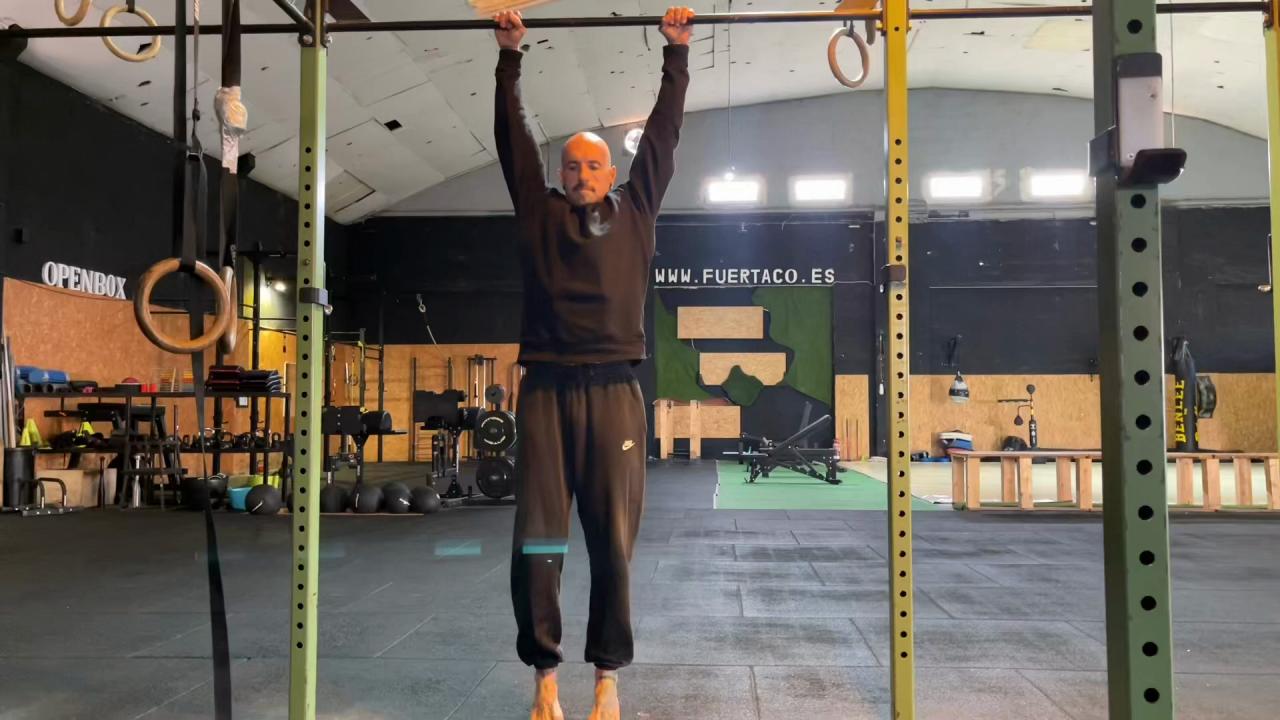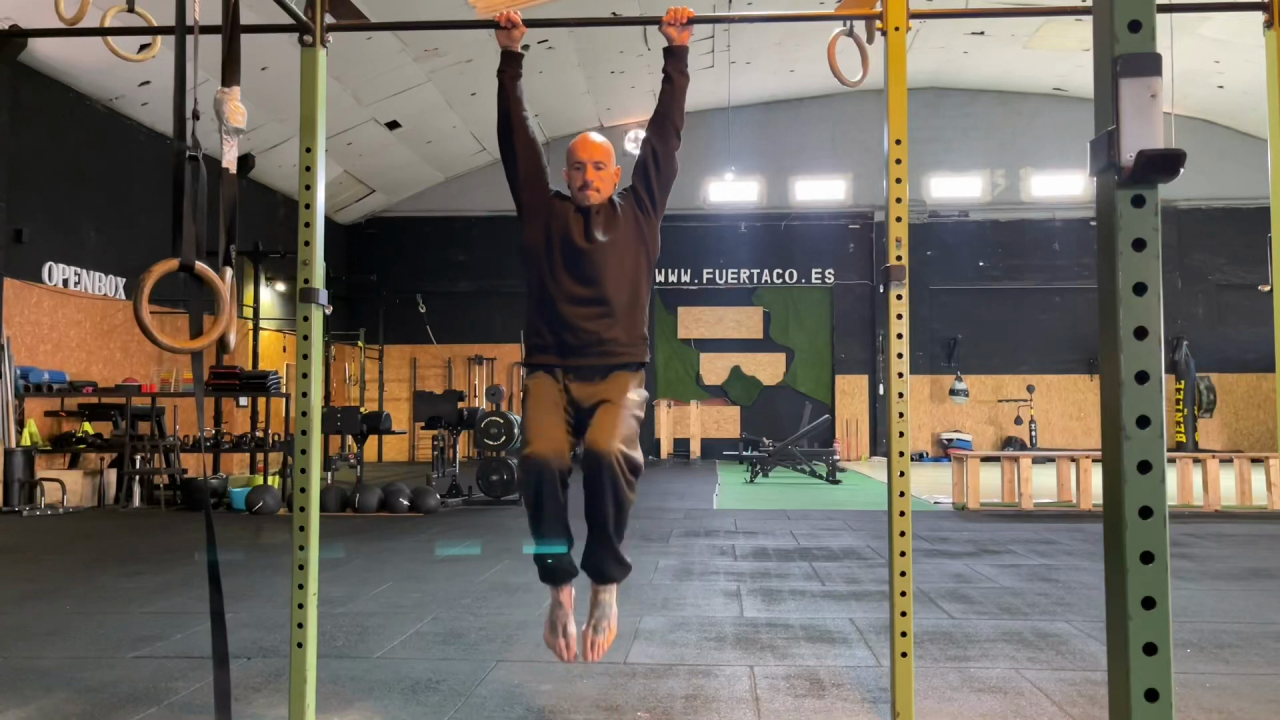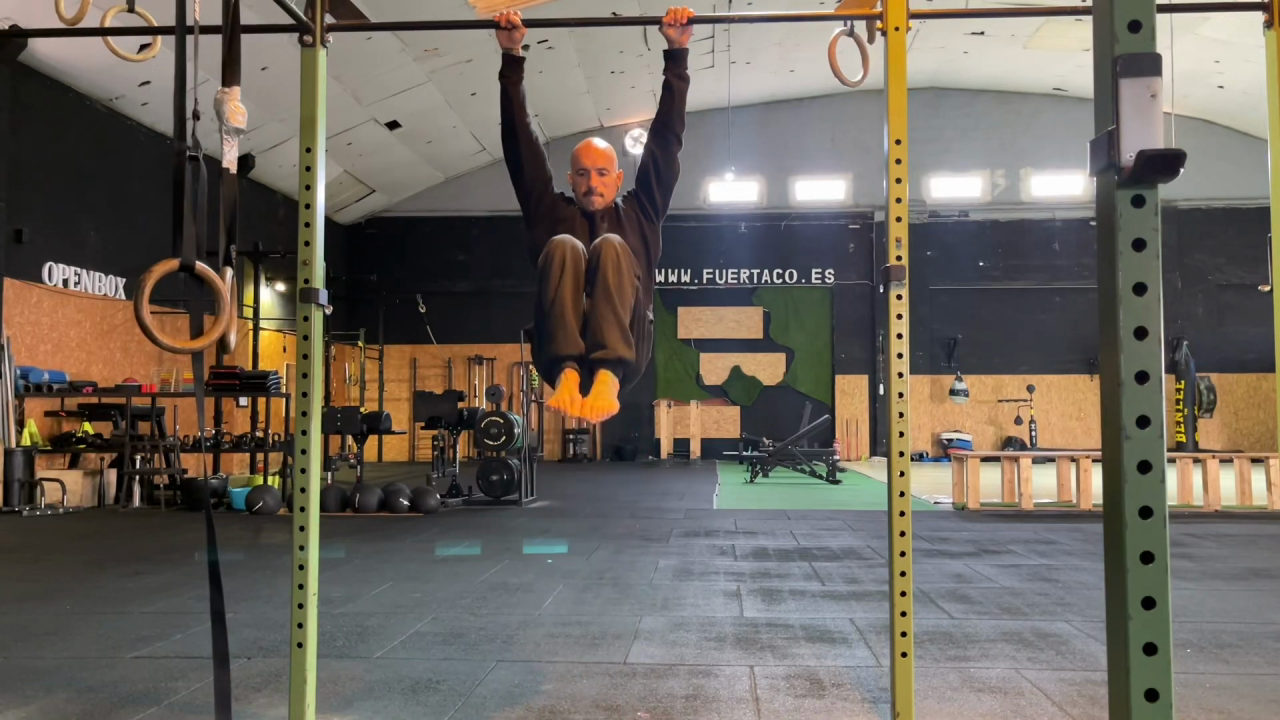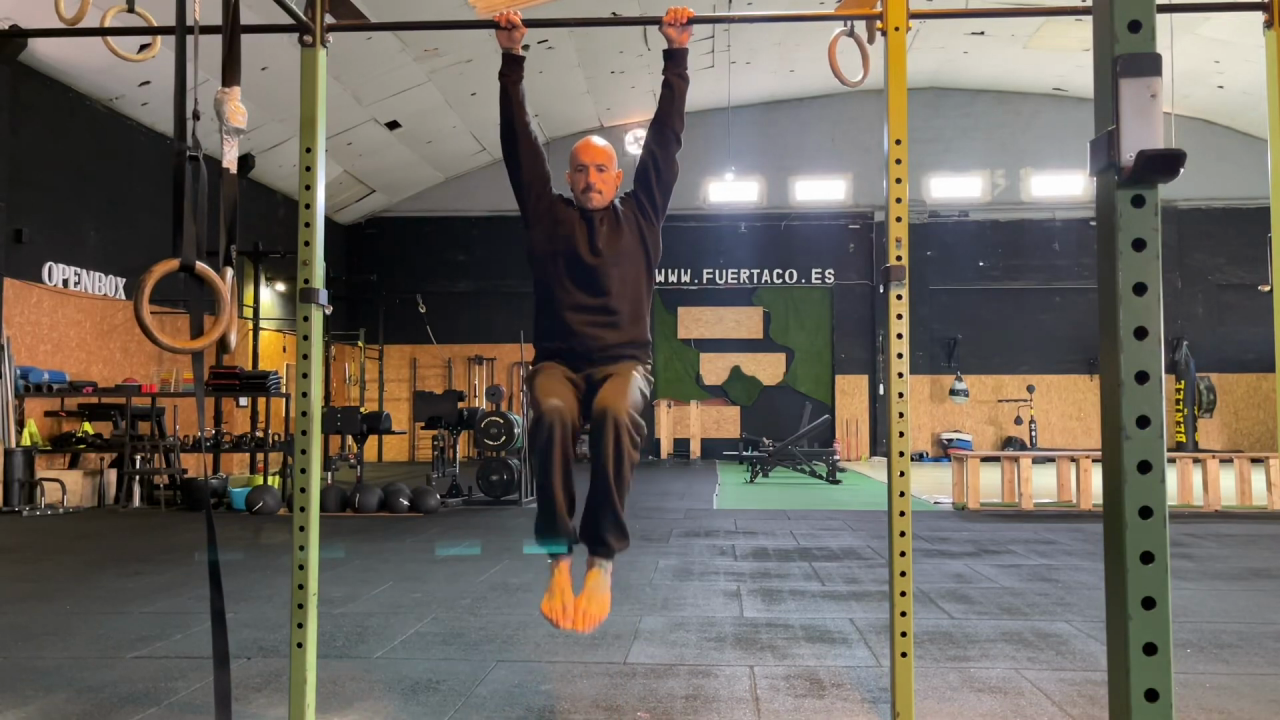
dt=0.5s
person 1, frame 1
left shoulder: (634, 211)
right shoulder: (539, 210)
left elbow: (662, 135)
right elbow: (512, 137)
left hip: (613, 391)
right hip: (547, 389)
left knee: (612, 543)
right knee: (538, 539)
person 1, frame 2
left shoulder: (638, 212)
right shoulder: (544, 212)
left elbow: (664, 137)
right elbow: (517, 139)
left wrist: (676, 53)
right wrist: (510, 57)
left hip: (616, 376)
right hip: (551, 375)
left knee: (605, 455)
right knee: (541, 460)
left ankle: (605, 584)
right ankle: (559, 588)
person 1, frame 3
left shoulder: (639, 213)
right shoulder: (549, 213)
left elbow: (666, 139)
right elbow: (519, 141)
left wrist: (677, 54)
right wrist: (511, 56)
left hip: (626, 344)
right hip: (560, 350)
left knee: (611, 248)
right knee: (562, 248)
left ankle: (608, 373)
right ankle: (569, 371)
person 1, frame 4
left shoulder: (638, 213)
right shoulder: (548, 214)
left elbow: (664, 140)
right elbow: (519, 144)
left wrist: (676, 53)
right wrist: (511, 58)
left hip: (623, 365)
right hip: (559, 363)
left knee: (614, 414)
right knee: (551, 415)
left ankle: (601, 560)
right ankle: (559, 558)
